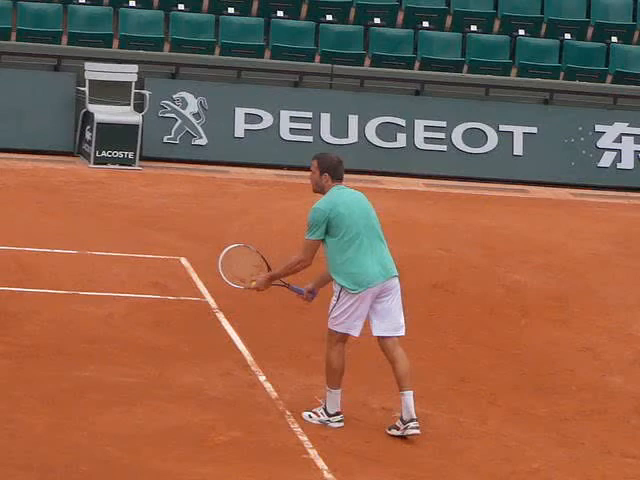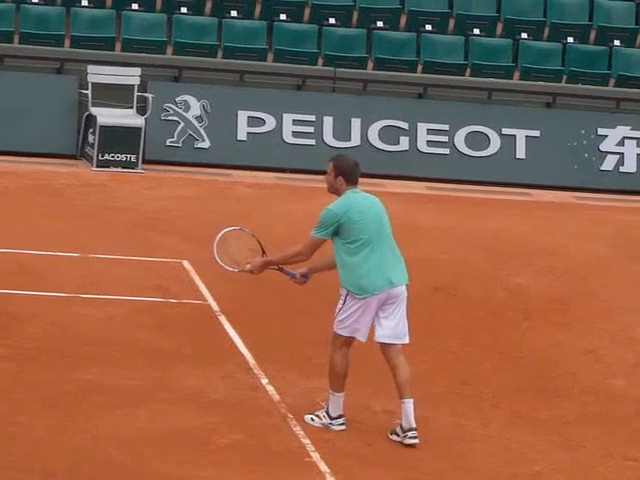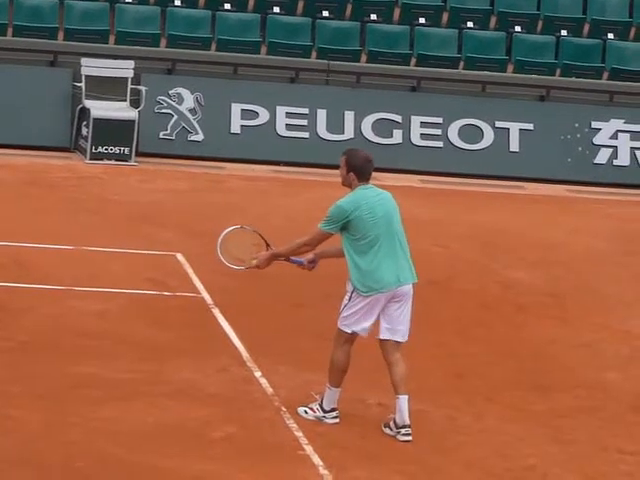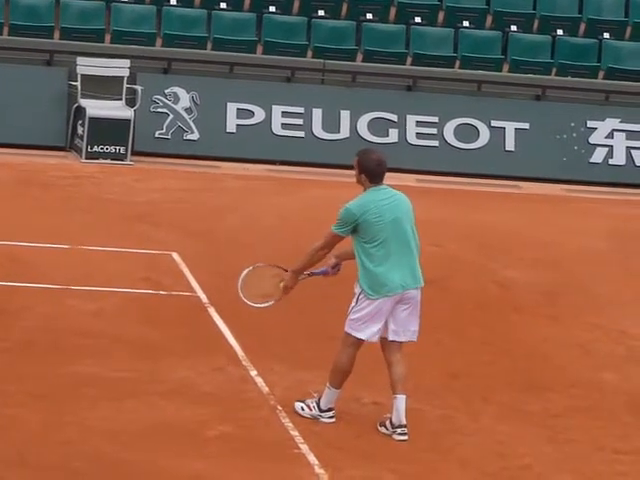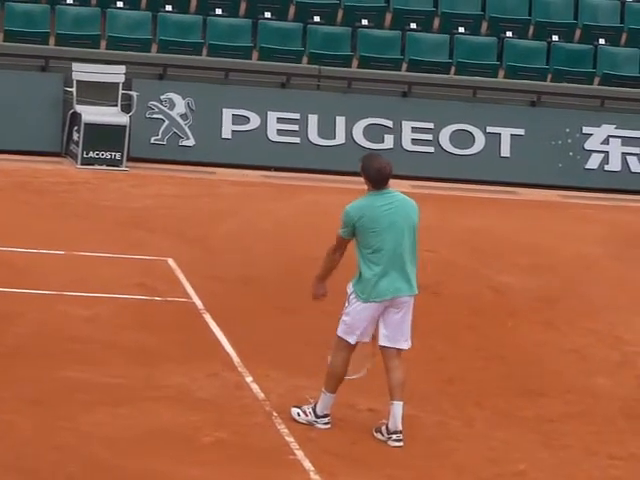
dt=1s
person 1, frame 1
left shoulder: (322, 208)
right shoulder: (359, 197)
left elbow: (304, 260)
left wrist: (269, 277)
right wrist: (317, 284)
left hip: (357, 283)
right hip: (387, 277)
left knee: (335, 341)
right knee: (392, 345)
left ankle: (332, 411)
right ankle: (409, 417)
person 1, frame 2
left shoulder: (336, 210)
right shoulder: (373, 201)
left elbow: (303, 251)
left wrist: (265, 262)
right wrist: (312, 271)
left hip: (364, 289)
right hip: (395, 283)
left knee: (340, 345)
right knee: (394, 352)
left ankle: (334, 414)
right ankle: (408, 425)
person 1, frame 3
left shoulder: (346, 206)
right shoulder: (386, 198)
left elbow: (308, 242)
left wrist: (272, 255)
right wrist: (319, 256)
left hip: (370, 286)
right hip: (402, 282)
left knee: (343, 342)
right knee: (392, 350)
left ankle: (328, 407)
right ankle: (402, 421)
person 1, frame 4
left shoulder: (356, 209)
right shoulder: (403, 200)
left elbow: (323, 248)
left wrist: (295, 273)
right wrist: (342, 257)
left hip: (379, 288)
right hip: (410, 285)
left knee: (350, 344)
right knee: (394, 350)
left ankle: (325, 407)
right ankle: (398, 421)
person 1, frame 5
left shoulder: (356, 210)
right shoulder: (411, 206)
left elbow: (336, 251)
left wrist: (319, 281)
left hip: (369, 291)
right hip: (403, 290)
left knee: (343, 348)
right knee: (393, 356)
left ankle: (321, 412)
right ankle: (394, 427)
